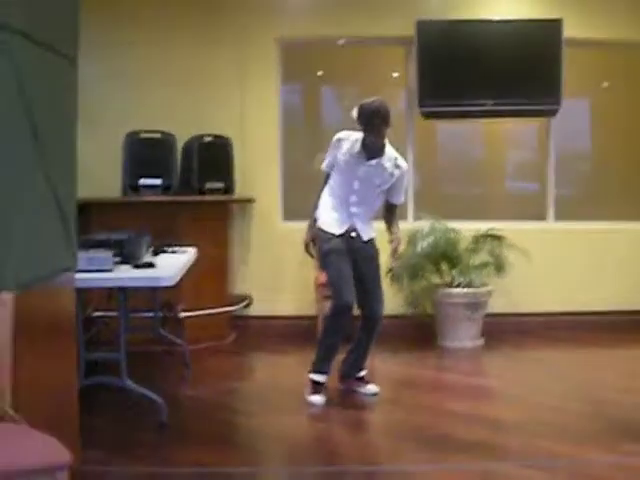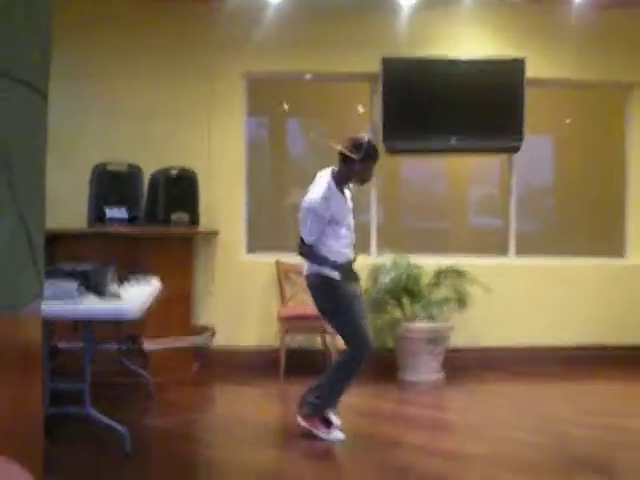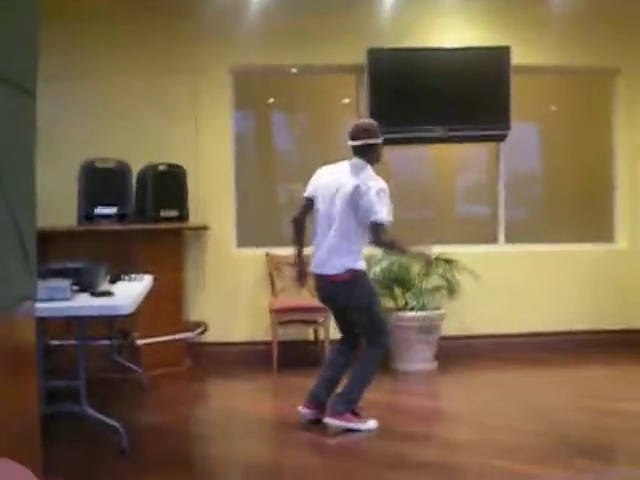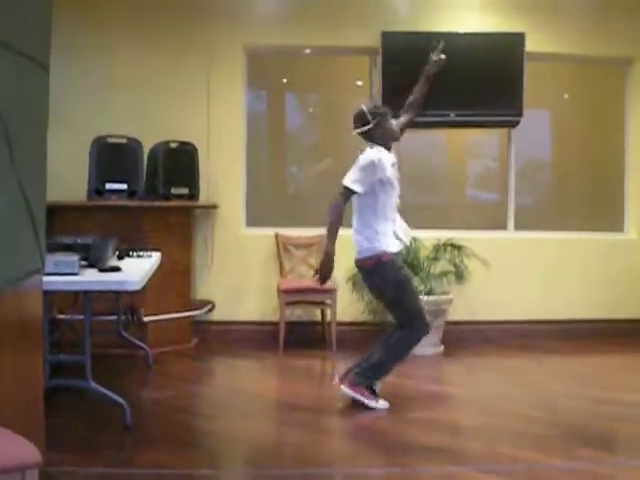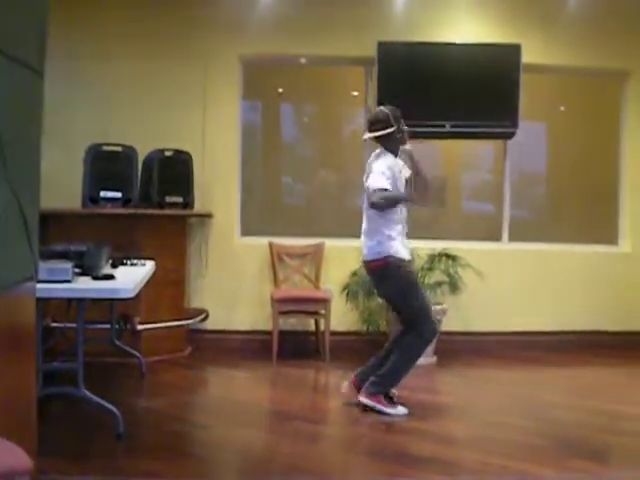
dt=1s
person 1, frame 1
left shoulder: (397, 167)
right shoulder: (342, 143)
left elbow: (390, 209)
right elbow: (327, 184)
left wrist: (394, 232)
right wrist: (312, 224)
left hip: (363, 238)
right hip: (331, 232)
left knee: (374, 312)
right knee: (344, 301)
left ankle: (352, 372)
right ankle: (318, 376)
person 1, frame 2
left shoulder: (331, 178)
right shoulder: (320, 201)
right elbow: (305, 247)
right wrist: (338, 266)
left hip: (341, 277)
right hip: (327, 279)
left knee: (357, 346)
right knee: (361, 346)
left ankle: (314, 405)
right ankle: (313, 411)
person 1, frame 3
left shoulder: (325, 173)
right shoulder: (374, 185)
left elbow: (298, 217)
right elbow: (379, 238)
left wrist: (301, 260)
right wrist: (412, 253)
left hip: (320, 274)
right hip: (347, 275)
left knee: (351, 338)
right knee: (377, 341)
left ankle: (316, 401)
right ankle: (341, 409)
person 1, frame 4
left shoulder: (384, 153)
right shoulder: (371, 160)
left elbow: (410, 112)
right elbow: (340, 201)
left wrist: (428, 75)
right wrist: (329, 251)
left hip: (381, 256)
right hip: (378, 258)
left knee: (407, 324)
right knee: (417, 325)
left ankle: (358, 376)
right ankle: (359, 379)
person 1, frame 5
left shoulder: (392, 161)
right shoulder: (383, 164)
left elbow: (417, 186)
right elbow: (376, 201)
left wrist: (410, 163)
left hip: (386, 258)
right hip: (386, 259)
left knee: (412, 327)
right knee: (424, 328)
left ankle: (365, 380)
right ankle: (376, 389)
